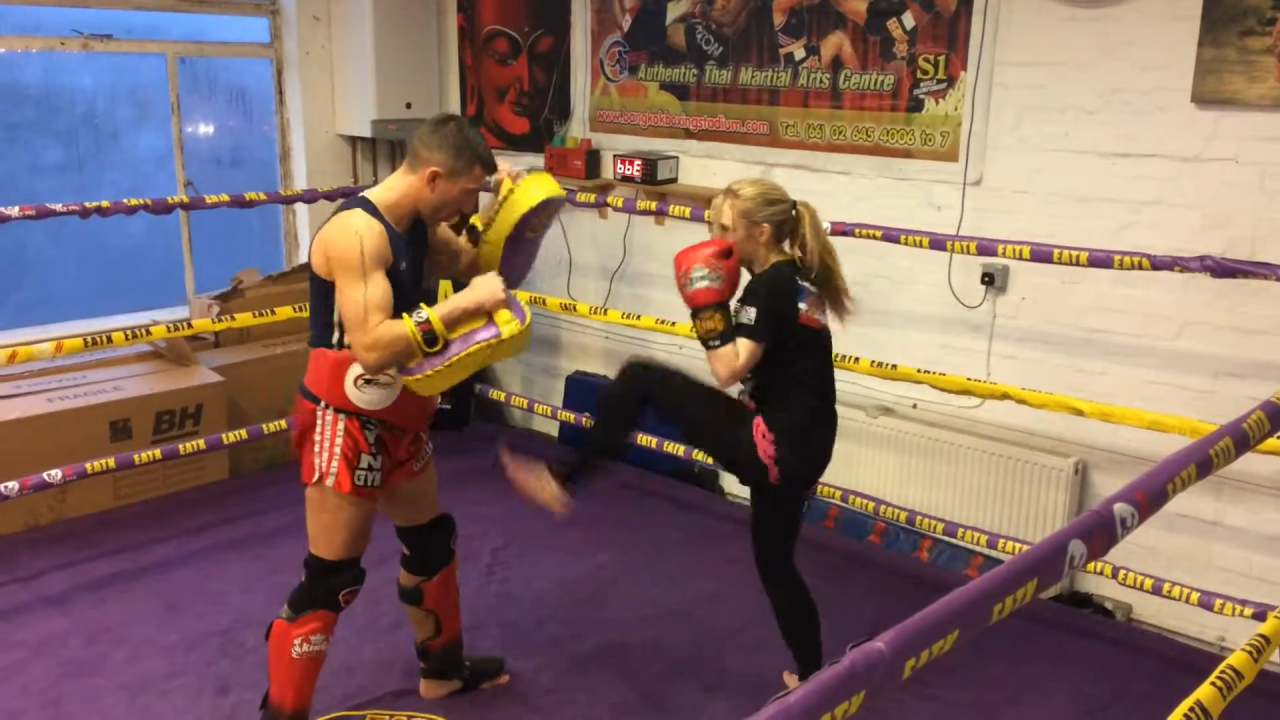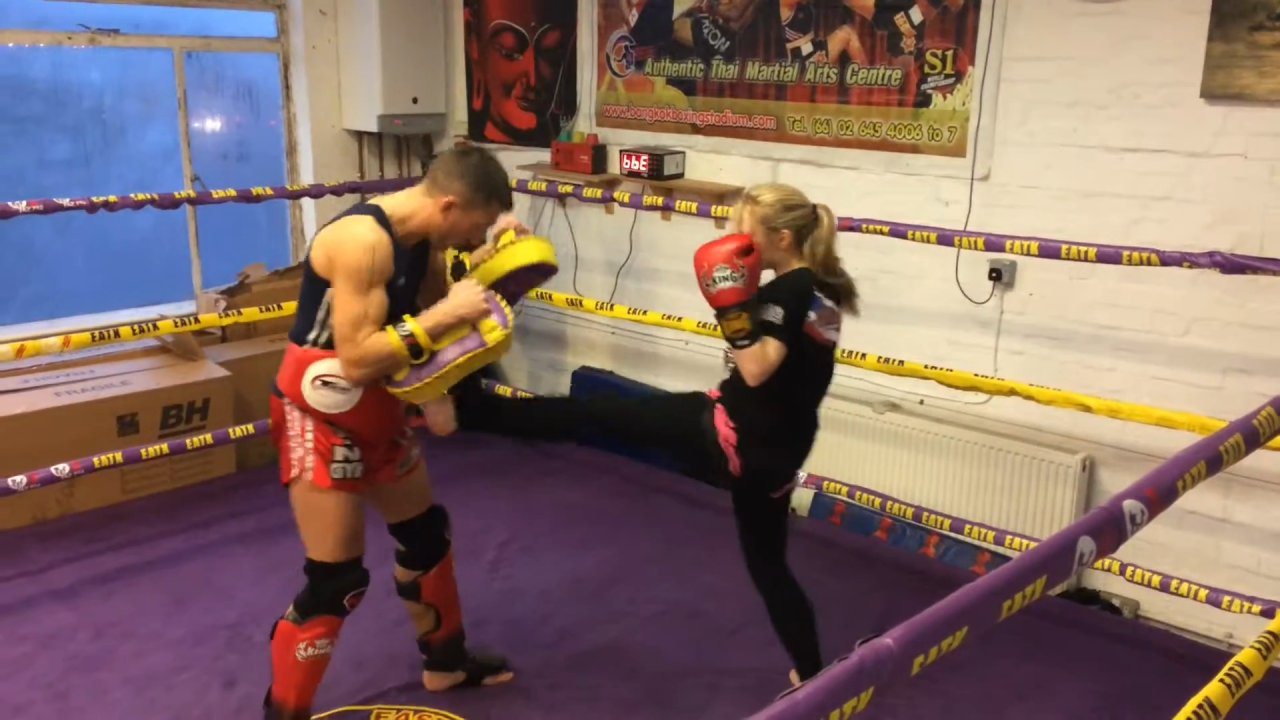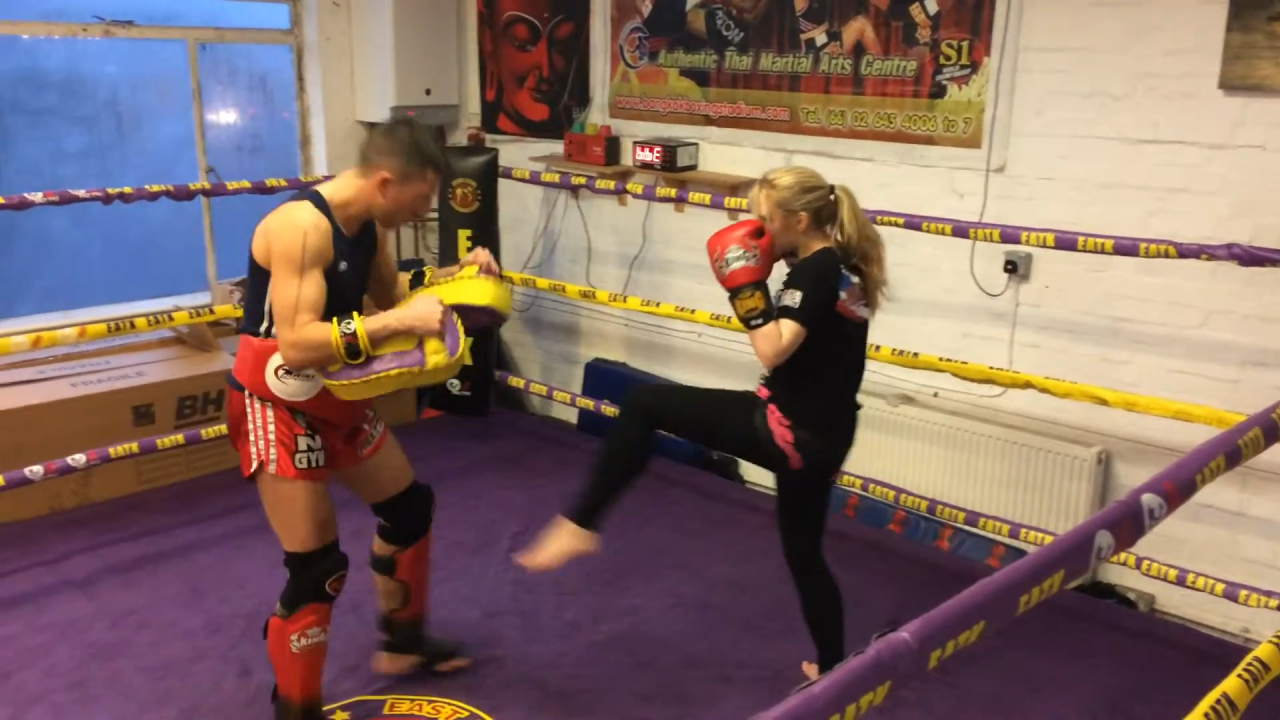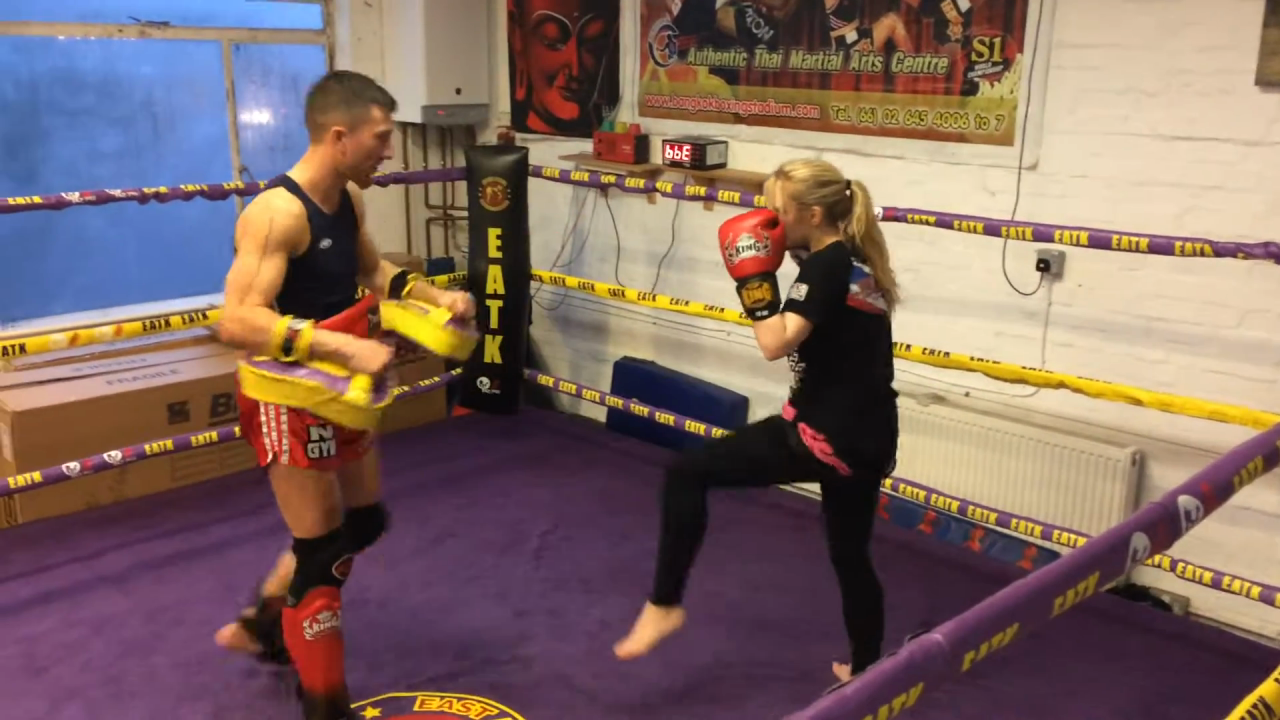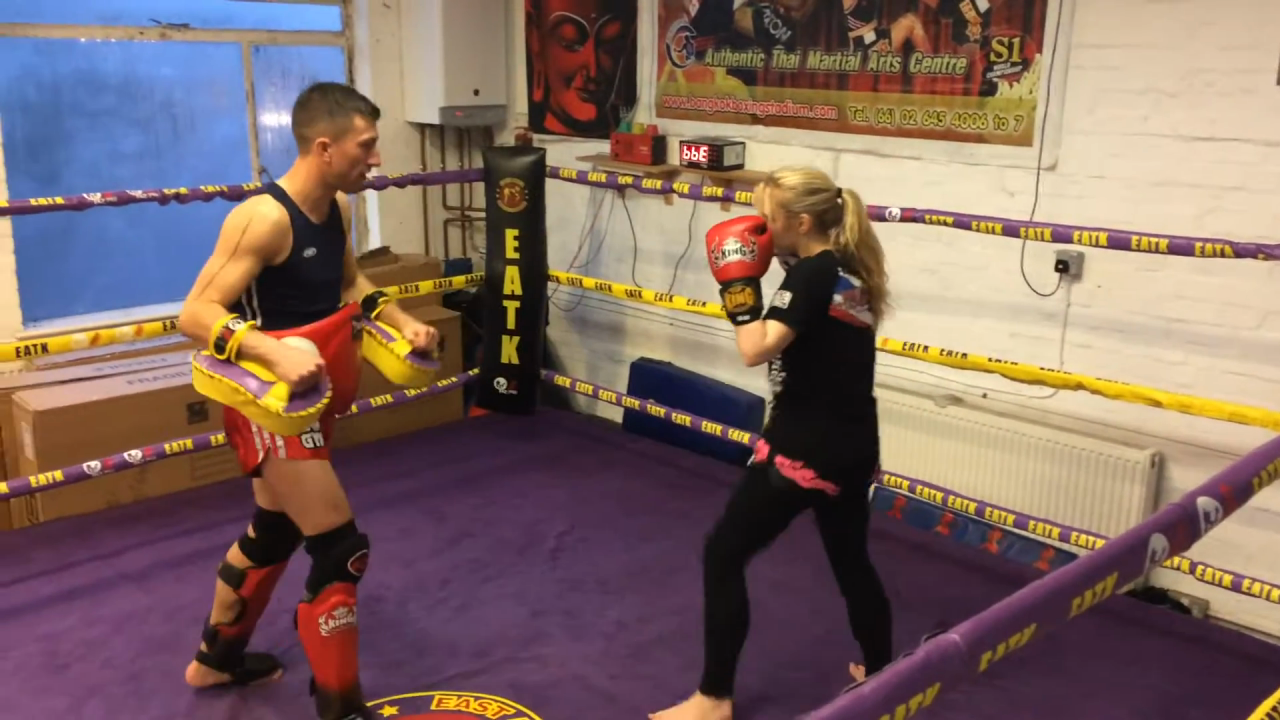
dt=0.2s
person 1, frame 1
left shoulder: (415, 220)
right shoulder: (357, 232)
left elbow: (462, 265)
right elbow: (373, 348)
right wrist: (464, 304)
left hip: (394, 415)
right hip: (344, 419)
left knee: (432, 538)
right knee: (332, 579)
left ankle: (441, 667)
person 1, frame 2
left shoulder: (418, 237)
right shoulder: (359, 239)
left elbow: (434, 301)
right elbow: (359, 357)
left wrist: (492, 259)
right wrist: (445, 314)
left hip: (373, 416)
right hip: (318, 421)
left knee: (427, 531)
right knee: (336, 581)
left ankle: (446, 661)
person 1, frame 3
left shoulder: (367, 224)
right shoulder: (299, 227)
left elbow: (385, 292)
right elbow: (297, 342)
left wrist: (455, 282)
right wrist: (403, 321)
left hip: (336, 400)
right hip: (279, 411)
left knee: (409, 506)
right knee: (317, 569)
left ankle: (404, 640)
person 1, frame 4
left shoulder: (348, 197)
right shoulder: (278, 212)
left elbow: (372, 268)
right elbow: (238, 319)
left wrist: (434, 295)
right wrist: (345, 347)
right hip: (289, 400)
left knee: (361, 520)
right knee: (321, 554)
left ankle: (259, 621)
person 1, frame 5
left shoulder: (338, 206)
right shoulder: (264, 219)
right elbow: (195, 314)
left wrist: (399, 321)
right wrist: (277, 350)
left knee: (274, 533)
right knee: (340, 550)
left ankle: (218, 654)
person 2, frame 1
left shoulder: (769, 285)
right shoulder: (803, 277)
left elbow: (726, 372)
left wrist: (707, 302)
left hip: (768, 439)
right hip: (801, 452)
left knee: (639, 381)
right knee: (775, 563)
left ankle: (560, 481)
right ankle: (814, 679)
person 2, frame 2
left shoulder: (790, 290)
right shoulder: (823, 285)
left elbow: (755, 370)
left wrist: (732, 302)
left hip: (733, 432)
right hip: (778, 452)
left knee: (596, 408)
right knee: (768, 566)
left ankle: (463, 410)
right ankle: (813, 675)
person 2, frame 3
left shoulder: (812, 271)
right shoulder: (846, 266)
left elbow: (769, 350)
left wrist: (746, 284)
left hip: (783, 425)
right hip: (823, 439)
left knee: (646, 404)
right knee: (804, 553)
left ankle: (580, 525)
right ankle: (833, 669)
person 2, frame 4
left shoulder: (825, 266)
right shoulder: (859, 261)
left elbow: (775, 342)
left wrist: (752, 275)
left hip: (822, 431)
right hip: (870, 436)
left knee: (687, 474)
right knee: (851, 554)
left ankle: (664, 605)
right ankle: (864, 671)
person 2, frame 5
left shoulder: (811, 276)
right shoulder: (848, 271)
left elbow: (756, 347)
left wrist: (736, 279)
left hip: (803, 449)
right hip: (853, 447)
left knee: (723, 557)
right knee: (851, 560)
right ankle: (878, 672)
